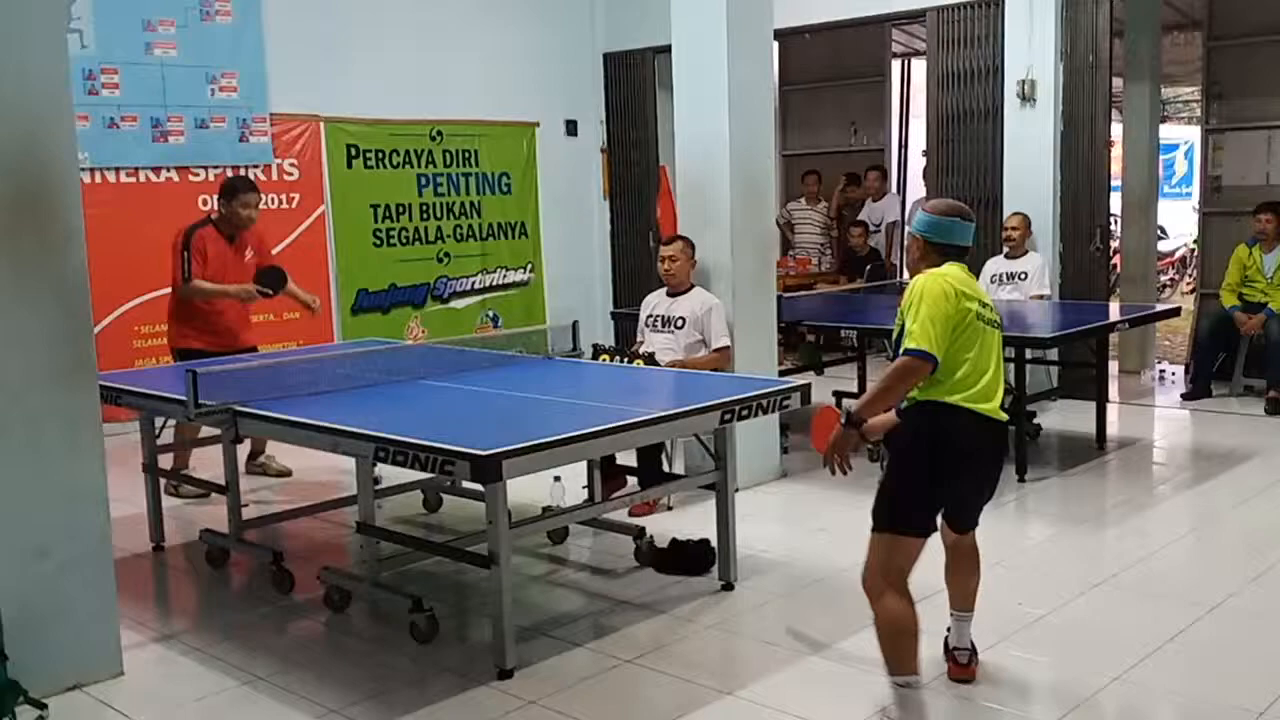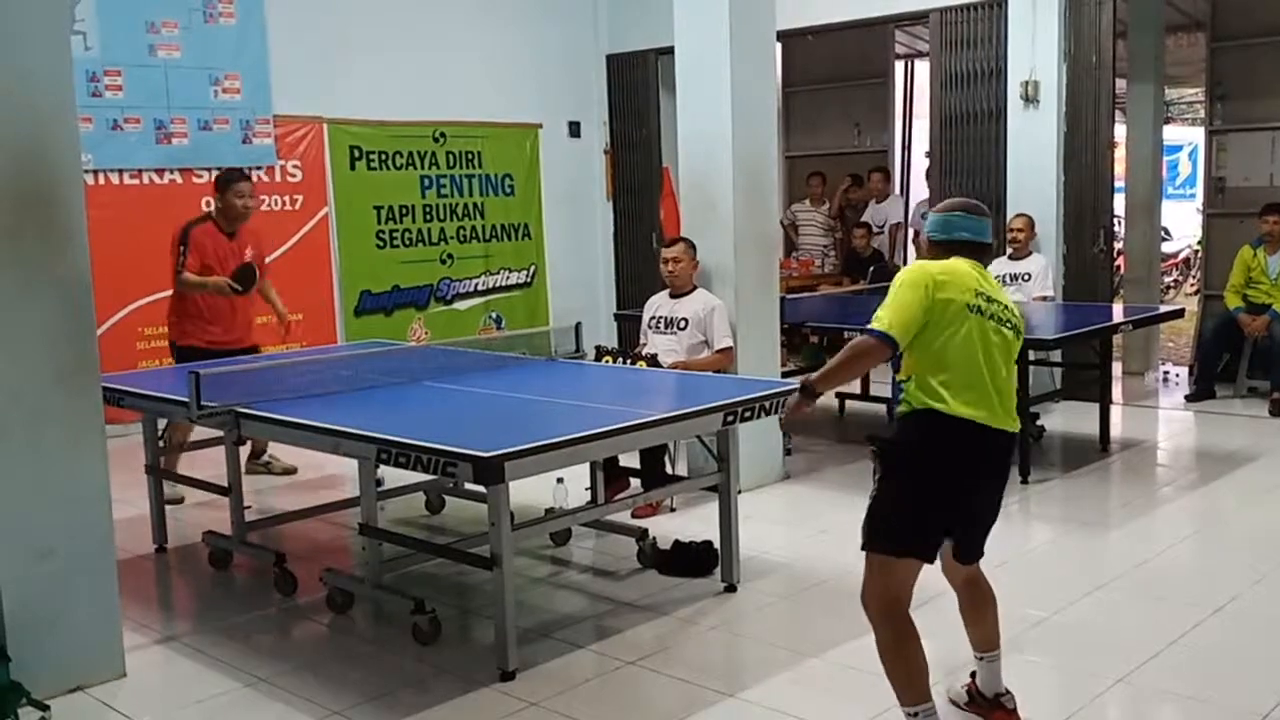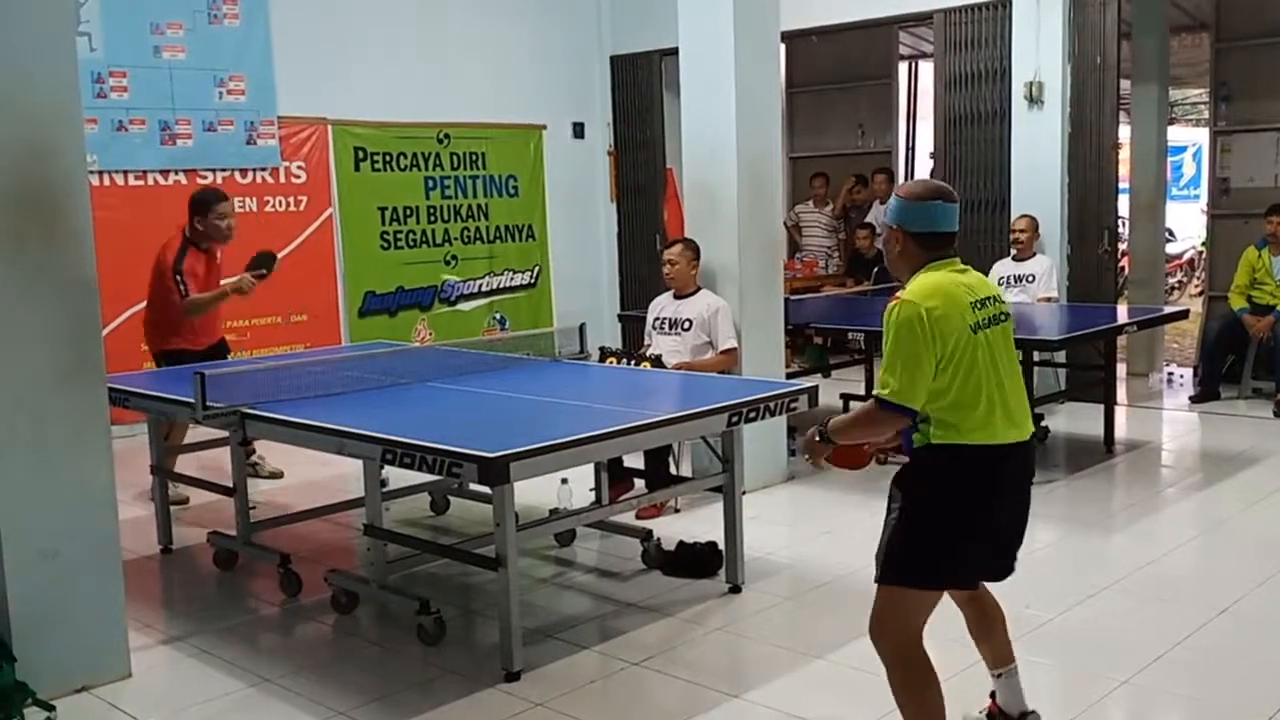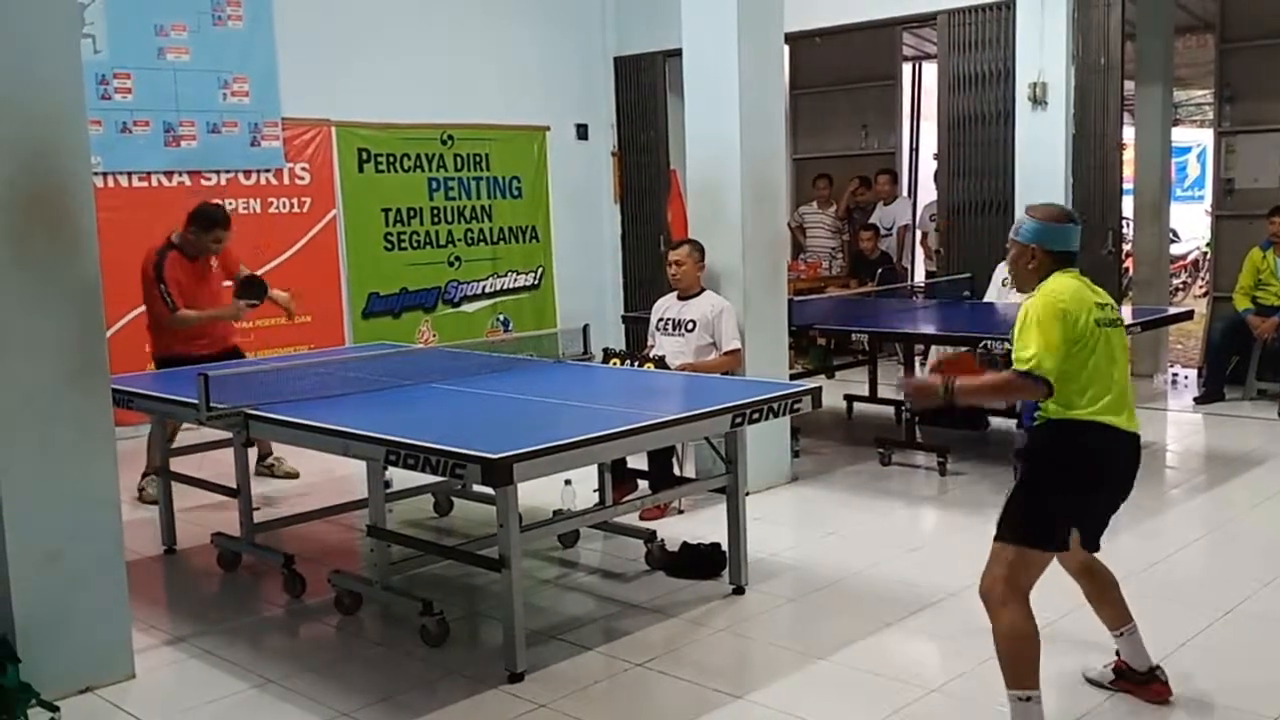
dt=1s
person 1, frame 1
left shoulder: (931, 285)
right shoulder: (978, 295)
left elbow: (916, 366)
left wrist: (853, 421)
right wrist: (886, 422)
left hip: (938, 435)
right hip: (986, 437)
left knee: (882, 578)
right knee: (959, 533)
left ankle: (909, 703)
right ankle: (960, 647)
person 1, frame 2
left shoulder: (926, 276)
right shoulder: (1003, 307)
left elbow: (875, 347)
left wrist: (811, 386)
left hip: (933, 445)
right hip: (992, 451)
left knee: (883, 599)
right knee: (962, 565)
person 1, frame 3
left shoulder: (915, 304)
right shoulder: (982, 288)
left elbow: (891, 410)
left wrist: (827, 434)
right wrist: (911, 428)
left hip: (956, 473)
right hip: (1011, 464)
left knee: (892, 631)
right knee: (967, 587)
person 1, frame 4
left shoulder: (1049, 301)
right shoulder: (1093, 296)
left elbow: (1029, 382)
left wrist: (948, 390)
right wrist: (986, 389)
left hip: (1071, 451)
right hip: (1116, 449)
left knee: (1002, 588)
right knee: (1076, 555)
right ankle: (1140, 667)
person 2, frame 1
left shoulder: (252, 237)
right shoulder: (194, 237)
right elbow: (186, 287)
left wrist: (301, 295)
right wrist: (233, 291)
left hip: (238, 339)
right hip: (194, 339)
left ankle: (257, 457)
right ankle: (177, 476)
person 2, frame 2
left shoulder: (250, 236)
right shoulder: (195, 232)
left elbow: (259, 277)
right elbow: (180, 279)
left wrist: (280, 309)
right wrist: (209, 284)
left hip: (239, 337)
right hip: (194, 337)
left ankle: (259, 457)
right ankle: (166, 476)
person 2, frame 3
left shoulder: (211, 240)
right shoulder: (177, 258)
right elbow: (188, 309)
right wrist: (228, 290)
left hip: (209, 337)
right hip: (174, 342)
left ankle: (249, 456)
person 2, frame 4
left shoulder: (212, 249)
right shoulder: (160, 264)
left elbow: (236, 271)
right elbow: (173, 319)
left wrist: (272, 295)
right wrist: (225, 313)
left hip: (219, 342)
right hip: (177, 349)
left ankle: (266, 458)
right ankle: (151, 476)
person 3, frame 1
left shoulder: (706, 303)
right shoulder: (650, 301)
left elbow: (723, 358)
left wrist: (684, 364)
left ankle: (650, 488)
right ankle: (610, 475)
person 3, frame 2
left shoulder: (709, 304)
right shoulder: (653, 303)
left elbow: (726, 358)
left wrist: (687, 365)
left ankle: (654, 489)
right ankle: (613, 477)
person 3, frame 3
left shoulder: (713, 305)
right shoulder: (657, 304)
left elbow: (730, 358)
left wrist: (691, 366)
left ankle: (658, 490)
right ankle: (617, 477)
person 3, frame 4
left shoulder: (717, 306)
right shoulder: (662, 305)
left elbow: (734, 360)
left wrist: (695, 367)
left ankle: (662, 492)
right ankle: (621, 478)
person 4, frame 1
right shoulder: (1244, 250)
right elbow: (1228, 289)
right wrist: (1237, 314)
right hip: (1245, 305)
right knee: (1205, 326)
right ankle: (1201, 385)
person 4, frame 2
right shoulder: (1248, 252)
right elbow: (1232, 290)
right wrist: (1241, 315)
right hip: (1250, 307)
right knee: (1210, 328)
right ankle: (1205, 386)
person 4, frame 3
right shoulder: (1253, 252)
right elbow: (1237, 291)
right wrist: (1246, 316)
right hip: (1255, 307)
right knee: (1214, 327)
right ankle: (1209, 387)
person 4, frame 4
right shoulder: (1257, 253)
right elbow: (1241, 293)
right wrist: (1250, 317)
right hip: (1259, 309)
right knee: (1219, 329)
right ankle: (1214, 388)
